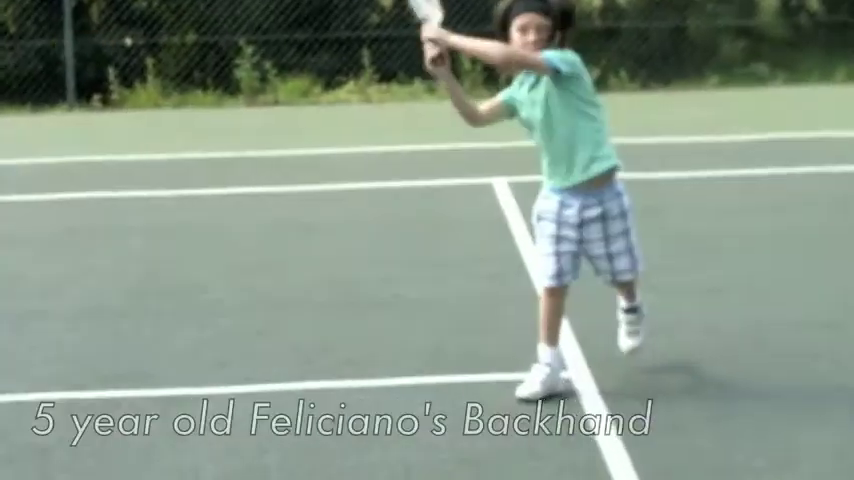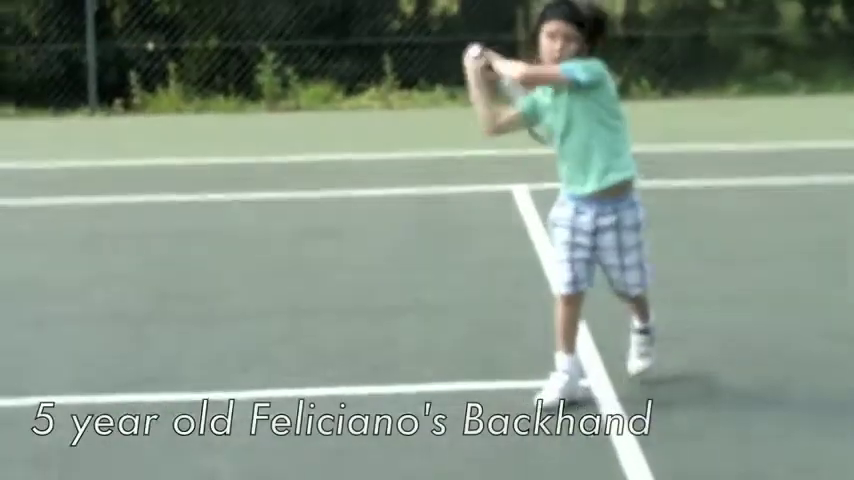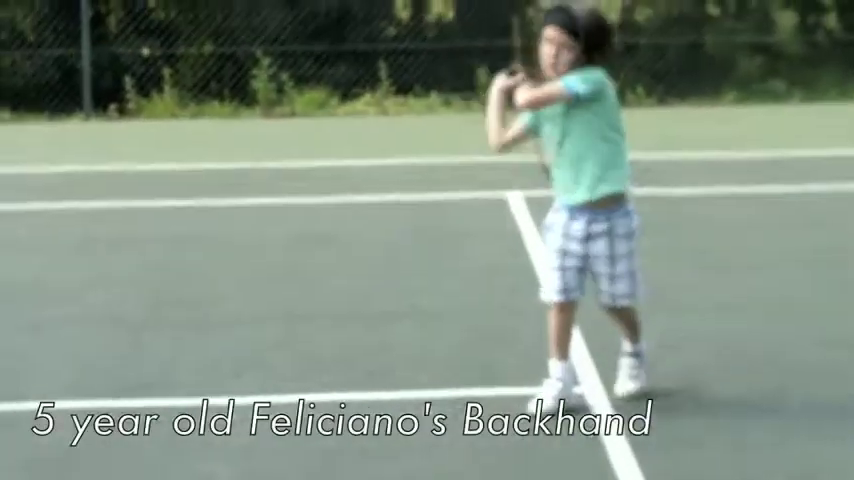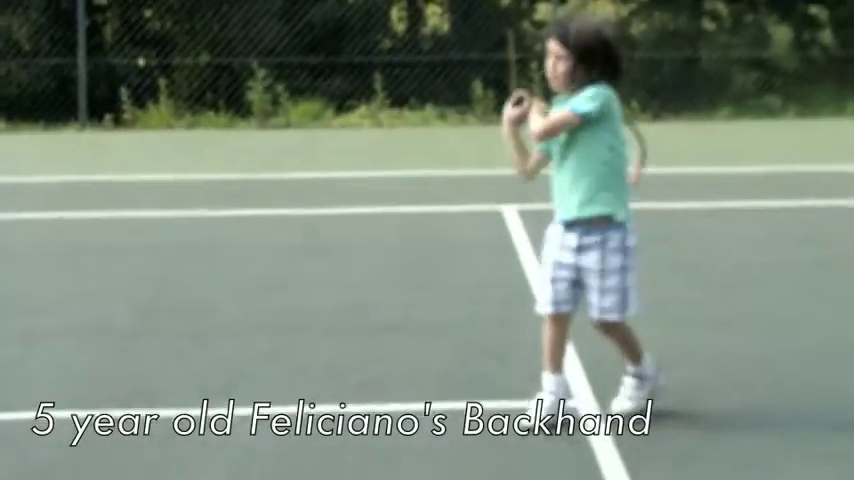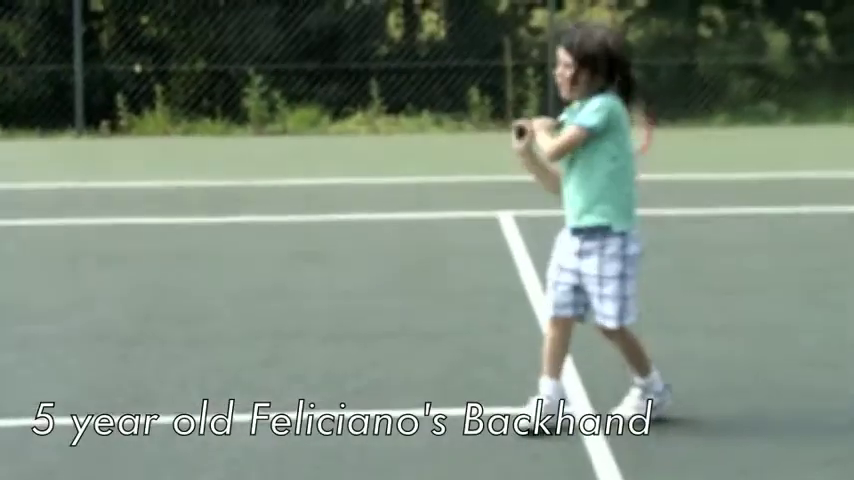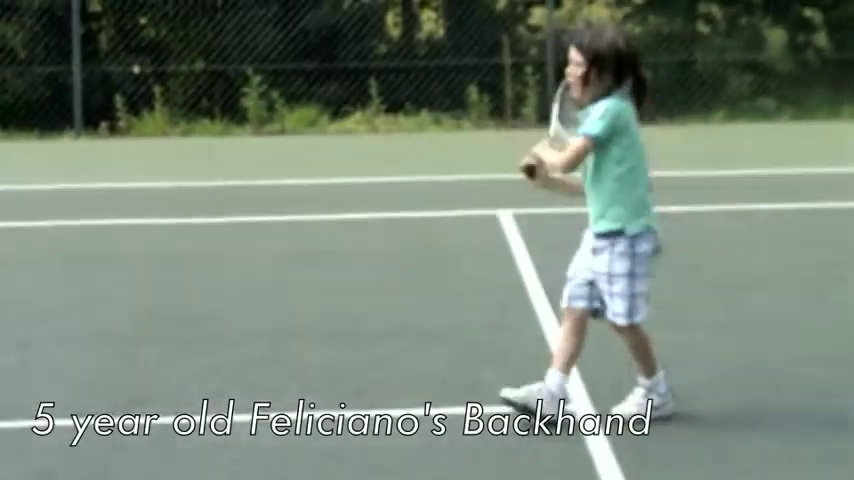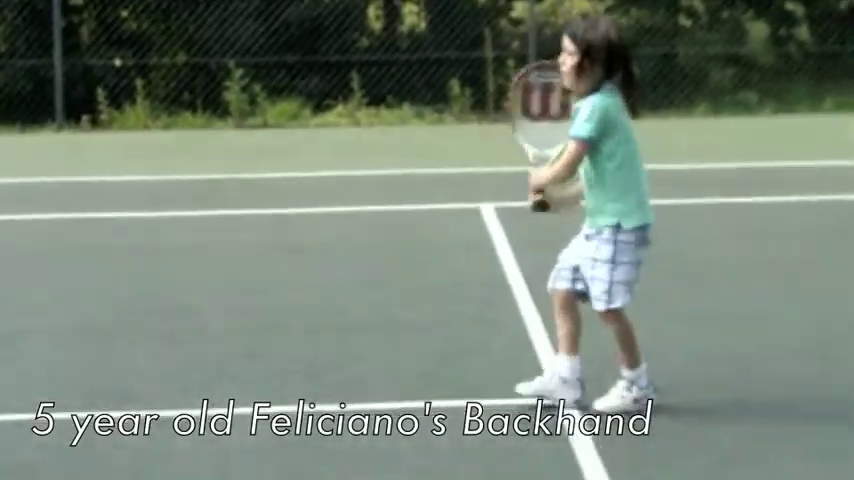
dt=0.1s
person 1, frame 1
left shoulder: (566, 62)
right shoulder: (520, 90)
left elbow: (506, 56)
right elbow: (477, 116)
left wrist: (449, 37)
right wrist: (443, 73)
left hip: (601, 195)
right hip: (558, 200)
left knee: (620, 274)
right knee: (552, 286)
left ankle: (630, 307)
right ankle: (549, 367)
person 1, frame 2
left shoulder: (591, 72)
right shoulder: (543, 97)
left elbow: (526, 74)
right elbow: (494, 124)
left wrist: (495, 59)
right wrist: (476, 76)
left hip: (616, 205)
right hip: (574, 208)
left knee: (630, 289)
right knee: (568, 292)
left ankle: (642, 328)
right ankle: (568, 374)
person 1, frame 3
left shoulder: (592, 80)
right shoulder: (547, 101)
left elbow: (531, 96)
right elbow: (499, 141)
left wrist: (523, 88)
right wrist: (496, 92)
left hip: (607, 214)
right hip: (566, 215)
left knee: (617, 301)
right knee: (559, 300)
left ankle: (634, 352)
right ankle: (561, 384)
person 1, frame 4
left shoulder: (599, 97)
right shoulder: (558, 114)
left elbow: (542, 129)
right elbow: (527, 169)
left wrist: (535, 110)
right wrist: (510, 123)
left hip: (605, 231)
right hip: (564, 230)
left knee: (607, 318)
right knee: (555, 313)
left ankle: (640, 375)
right ankle: (552, 395)
person 1, frame 5
left shoulder: (603, 107)
right shoulder: (576, 116)
left elbow: (555, 149)
right elbow: (553, 180)
left wrist: (541, 129)
right wrist: (526, 150)
left hip: (610, 238)
right hip: (576, 236)
left knee: (612, 324)
right knee: (559, 317)
left ankle: (651, 391)
right ankle: (548, 401)
person 1, frame 6
left shoulder: (612, 110)
right shoulder: (595, 115)
left elbow: (566, 161)
left wrist: (543, 154)
right wrist: (544, 176)
left hip: (627, 237)
right hip: (600, 236)
left knee: (623, 320)
right knee: (575, 312)
left ankle: (654, 392)
right ankle: (552, 393)
person 1, frame 7
left shoulder: (596, 107)
right shoulder: (595, 103)
left elbow: (567, 167)
left wrist: (538, 178)
right wrist: (573, 194)
left hip: (620, 225)
right hip: (600, 223)
left knee: (608, 306)
right knee: (562, 290)
left ankle: (636, 385)
right ankle: (565, 376)
